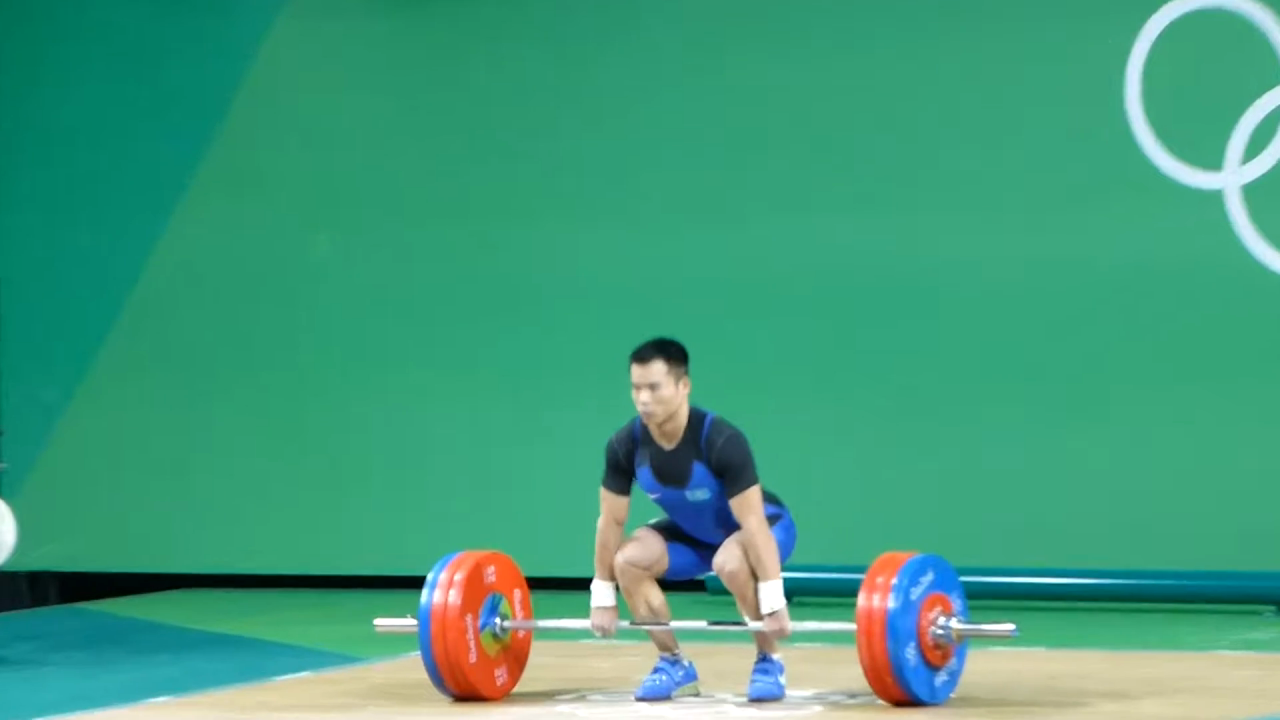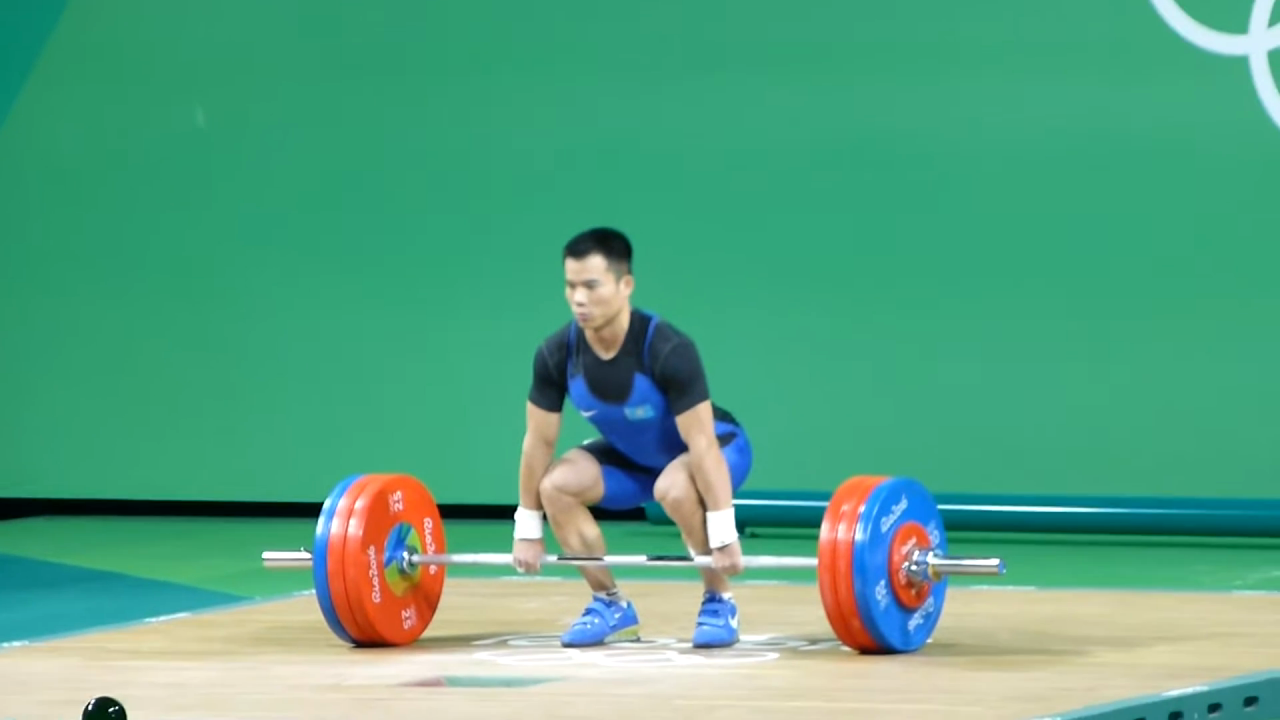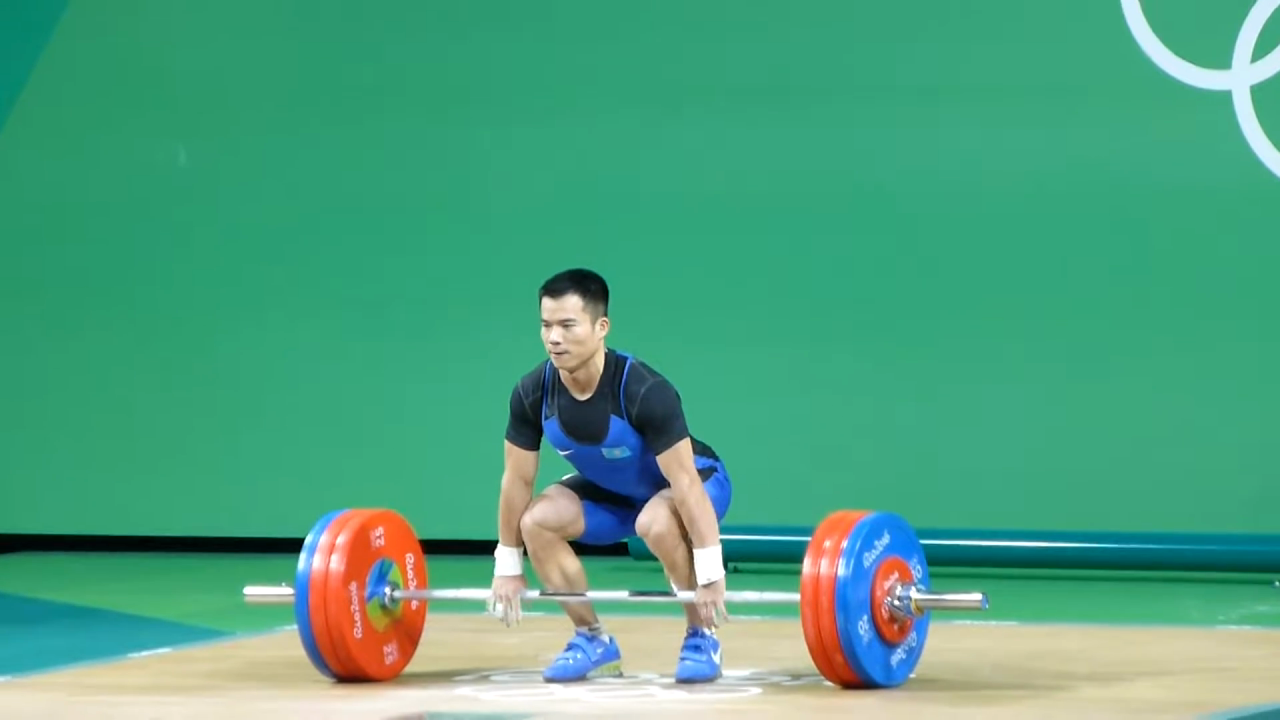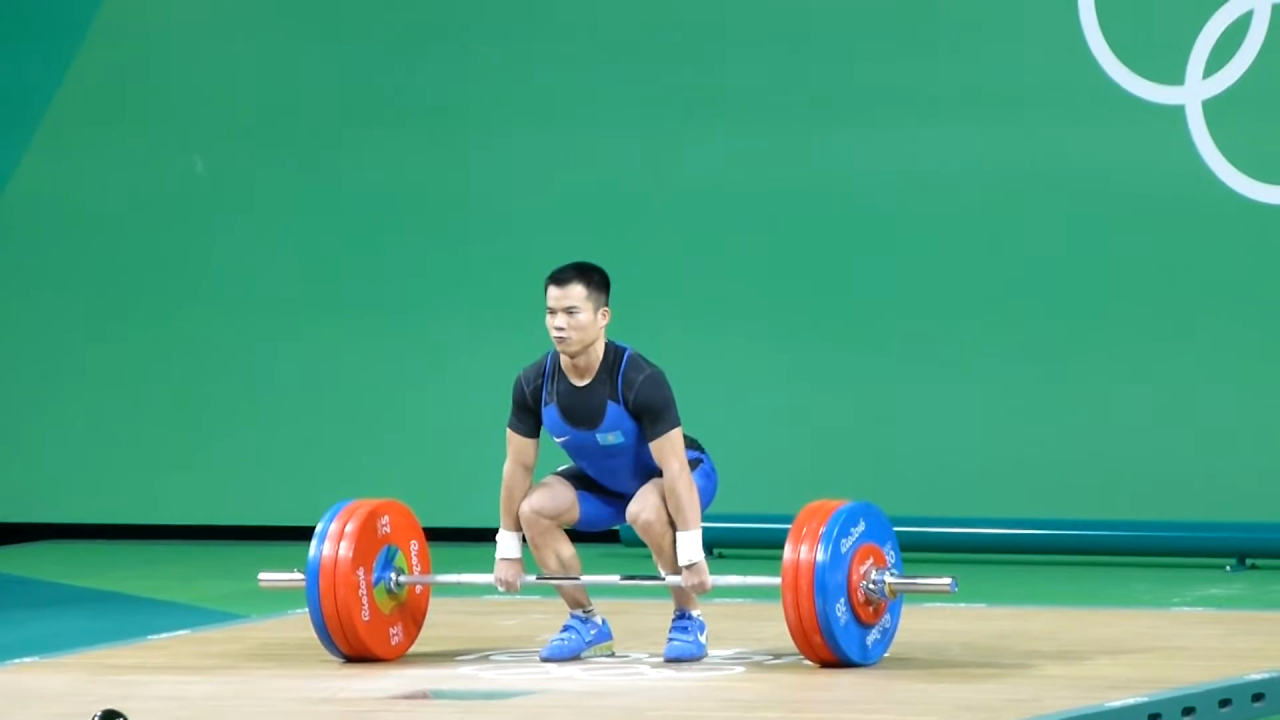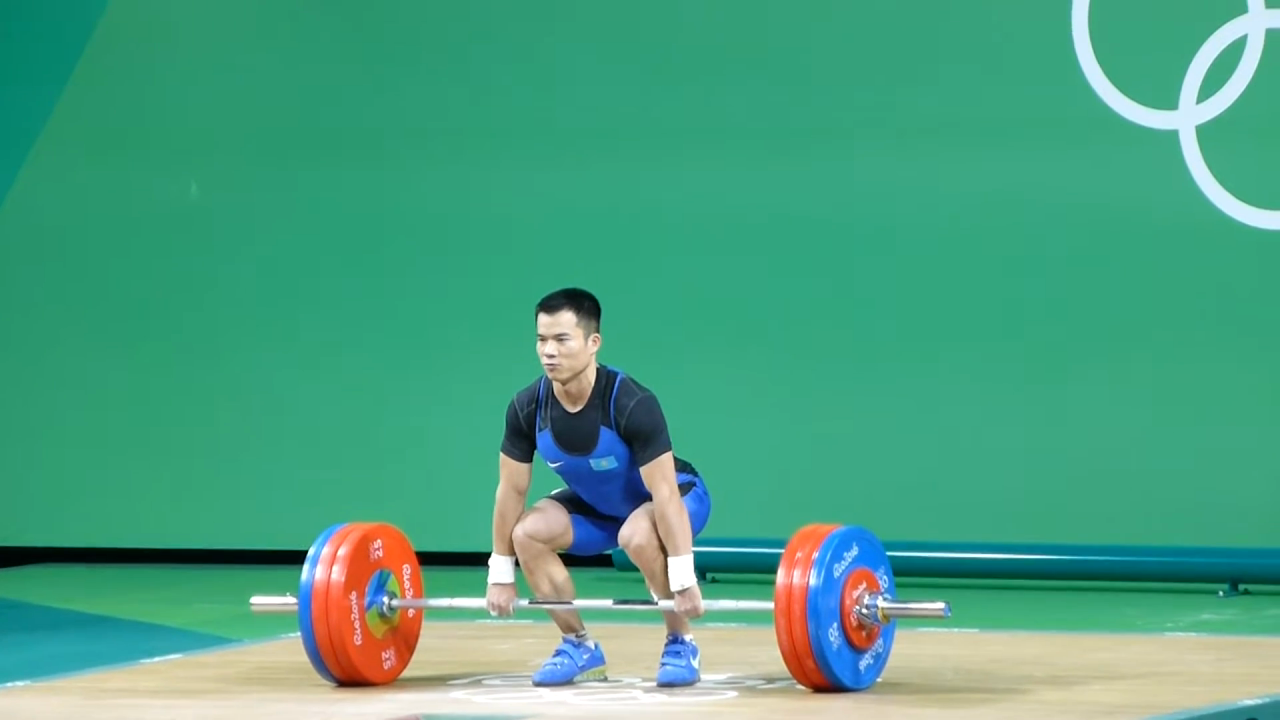
dt=1s
person 1, frame 1
left shoulder: (721, 440)
right shoulder: (625, 444)
left elbow: (753, 523)
right elbow: (611, 521)
left wrist: (772, 602)
right wrist: (602, 599)
left hip: (761, 528)
right hip: (693, 533)
left knee: (731, 562)
right knee: (628, 559)
left ankle: (769, 662)
right ankle: (675, 664)
person 1, frame 2
left shoulder: (666, 349)
right shoulder: (556, 353)
left elbow: (702, 444)
right elbow: (538, 441)
left wrist: (724, 535)
right wrist: (527, 529)
left hip: (716, 445)
right hip: (633, 454)
left knee: (674, 488)
right knee: (556, 484)
left ankle: (719, 603)
right ankle: (611, 604)
person 1, frame 3
left shoulder: (643, 390)
right shoulder: (532, 392)
left elbow: (684, 482)
right elbow: (516, 480)
left wrist: (711, 574)
right wrist: (507, 567)
left hip: (697, 479)
right hip: (612, 489)
left knee: (657, 523)
right knee: (537, 520)
left ankle: (702, 639)
right ankle: (594, 639)
person 1, frame 4
left shoulder: (640, 378)
right shoulder: (534, 382)
left elbow: (675, 468)
right elbow: (518, 465)
left wrist: (692, 554)
right wrist: (508, 550)
left hip: (684, 471)
right hip: (604, 480)
left knee: (646, 512)
right knee: (534, 509)
left ankle: (689, 620)
right ankle: (587, 622)
person 1, frame 5
left shoulder: (631, 403)
right shoulder: (527, 407)
left elbow: (664, 494)
right elbow: (511, 489)
left wrist: (684, 579)
right wrist: (501, 574)
left hip: (676, 494)
right hip: (597, 502)
left knee: (637, 536)
right knee: (528, 532)
left ankle: (681, 644)
right ankle: (579, 645)
